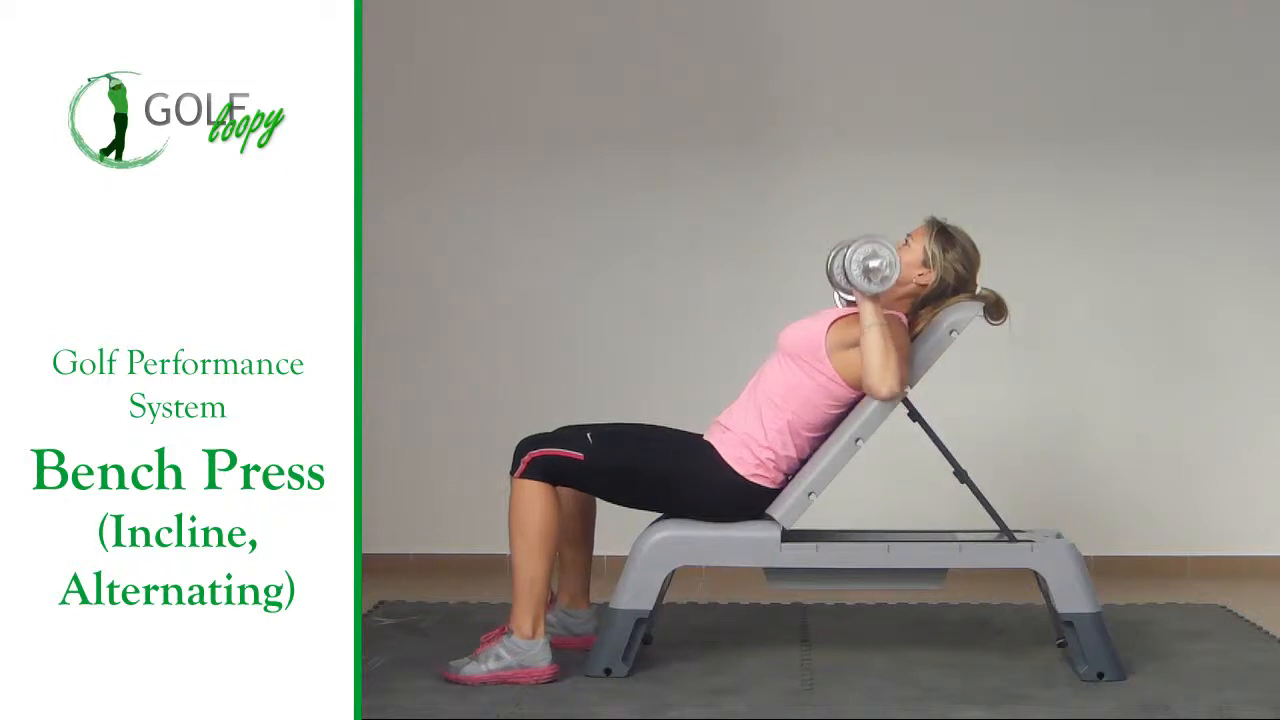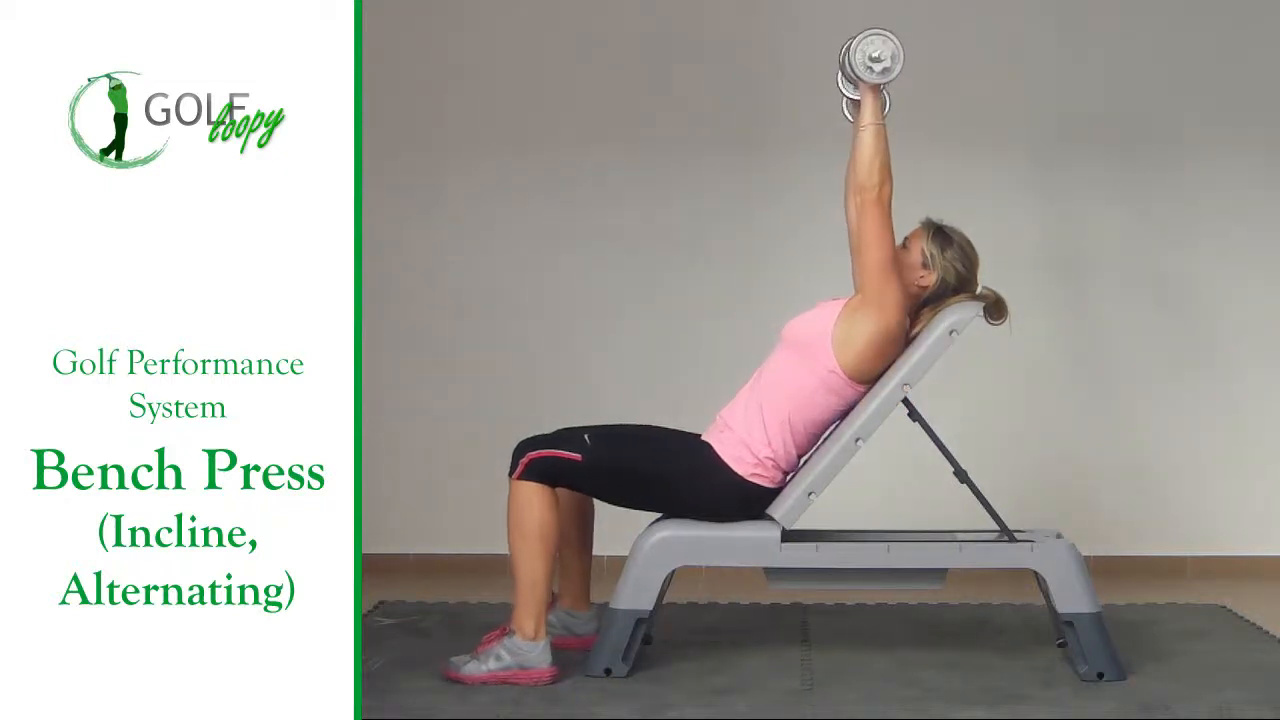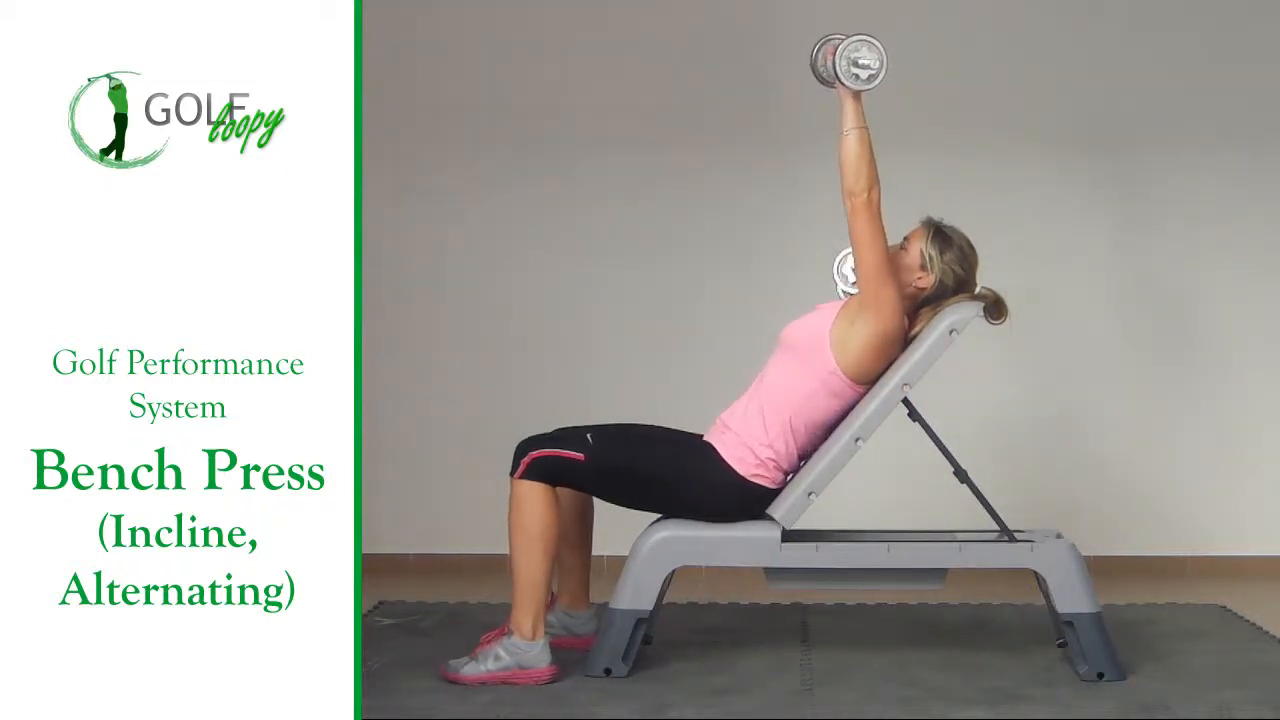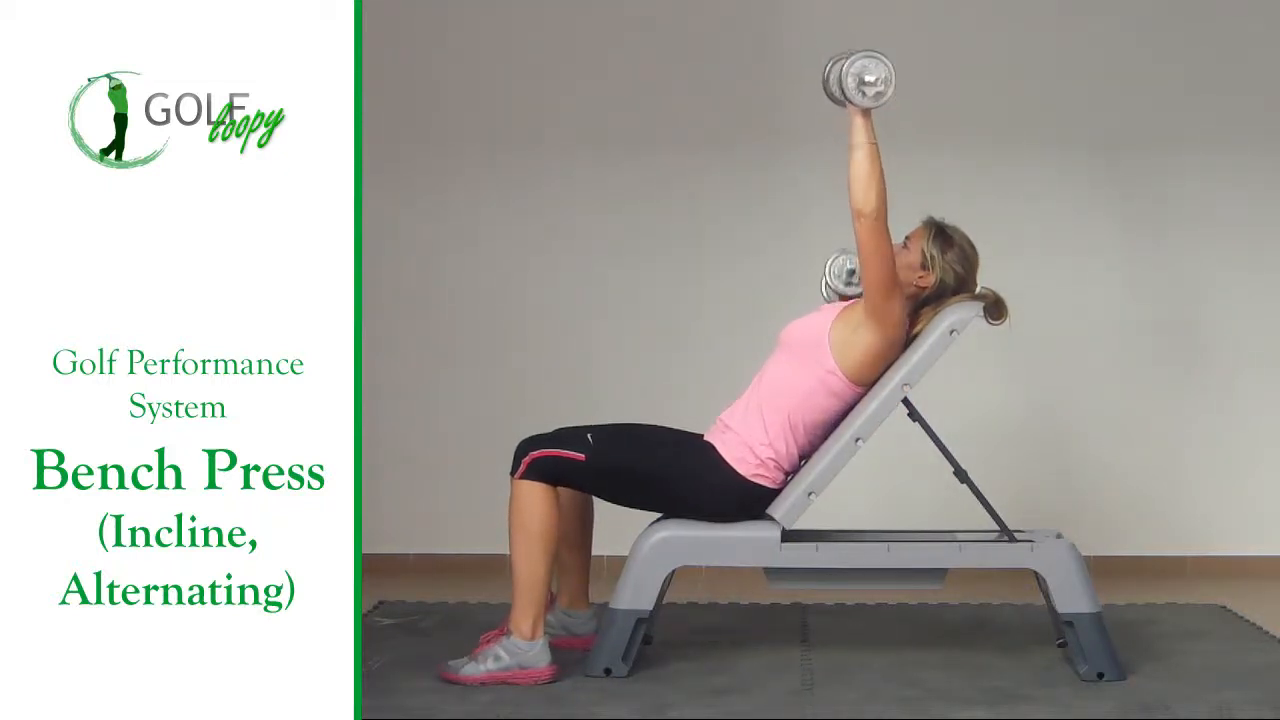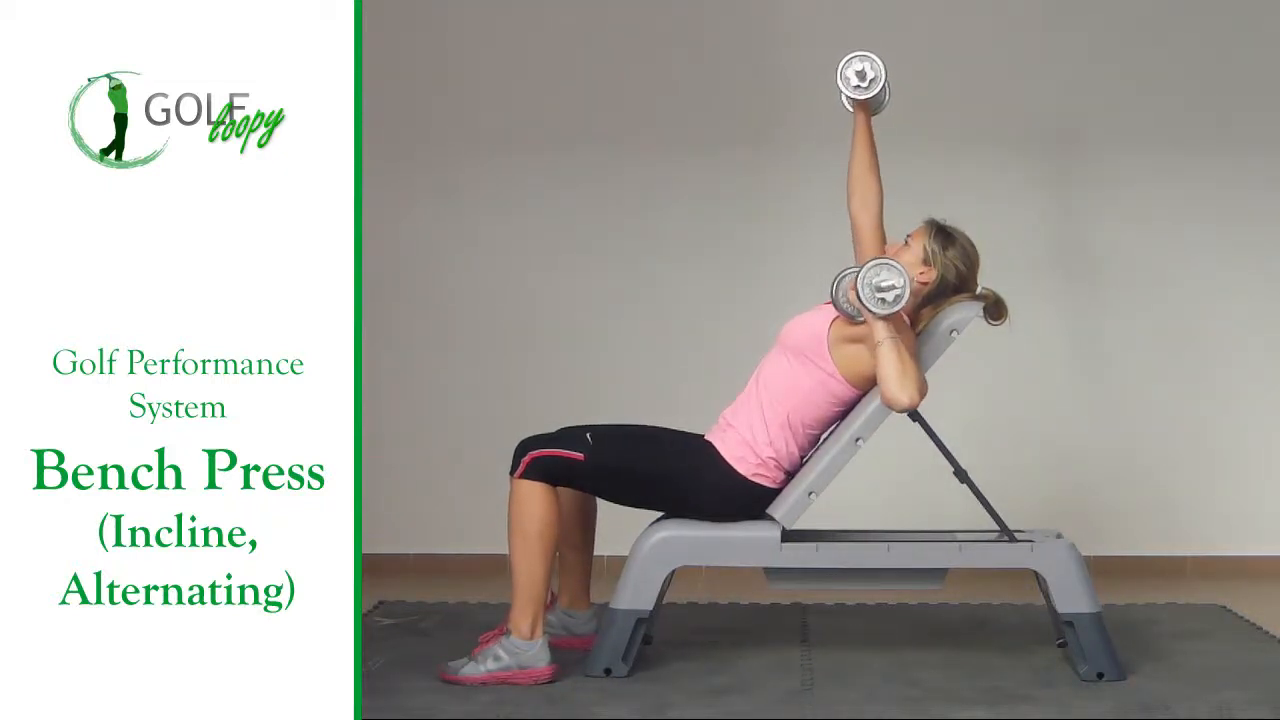
dt=1s
person 1, frame 1
left shoulder: (889, 331)
right shoulder: (879, 322)
left elbow: (885, 387)
left wrist: (868, 302)
right wrist: (862, 298)
left hip: (729, 475)
right hip: (730, 461)
left knee: (537, 457)
right knee: (565, 449)
left ankle: (525, 643)
right ankle: (572, 612)
person 1, frame 2
left shoulder: (884, 317)
right shoulder: (872, 316)
left elbow: (871, 197)
right elbow: (862, 203)
left wrist: (872, 99)
right wrist: (864, 112)
left hip: (729, 478)
right hip: (728, 463)
left knee: (534, 460)
right knee: (560, 454)
left ankle: (526, 644)
right ankle: (574, 613)
person 1, frame 3
left shoulder: (882, 319)
right shoulder: (875, 322)
left elbow: (861, 197)
left wrist: (851, 100)
left hip: (730, 477)
right hip: (729, 460)
left knee: (537, 458)
right knee: (562, 452)
left ankle: (525, 644)
right ankle: (573, 613)
person 1, frame 4
left shoulder: (885, 325)
right shoulder: (871, 326)
left elbow: (869, 215)
left wrist: (860, 117)
right wrist: (844, 299)
left hip: (731, 476)
right hip: (730, 462)
left knee: (537, 458)
right knee: (562, 454)
left ankle: (525, 643)
right ankle: (571, 612)
person 1, frame 5
left shoulder: (892, 330)
right shoulder: (880, 311)
left elbow: (904, 395)
right elbow: (864, 208)
left wrist: (877, 318)
right wrist: (861, 118)
left hip: (731, 475)
right hip: (731, 462)
left knee: (537, 460)
right knee: (562, 456)
left ankle: (524, 644)
right ankle: (572, 612)
